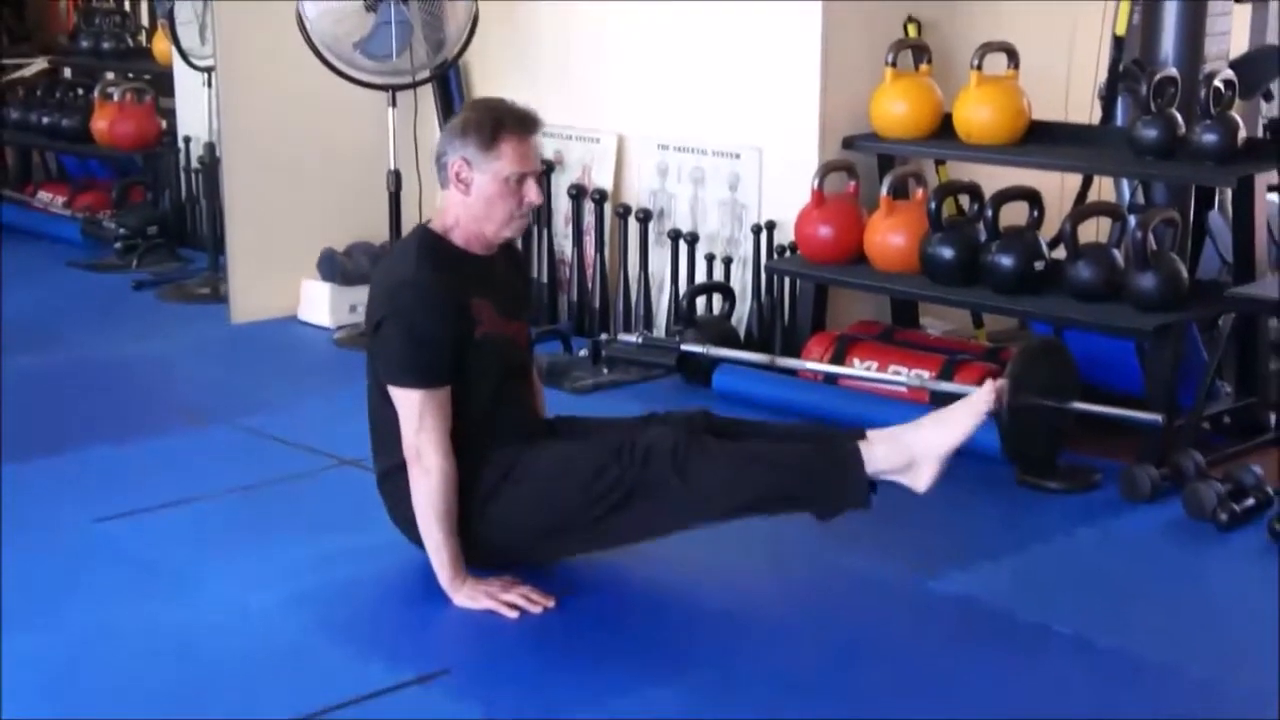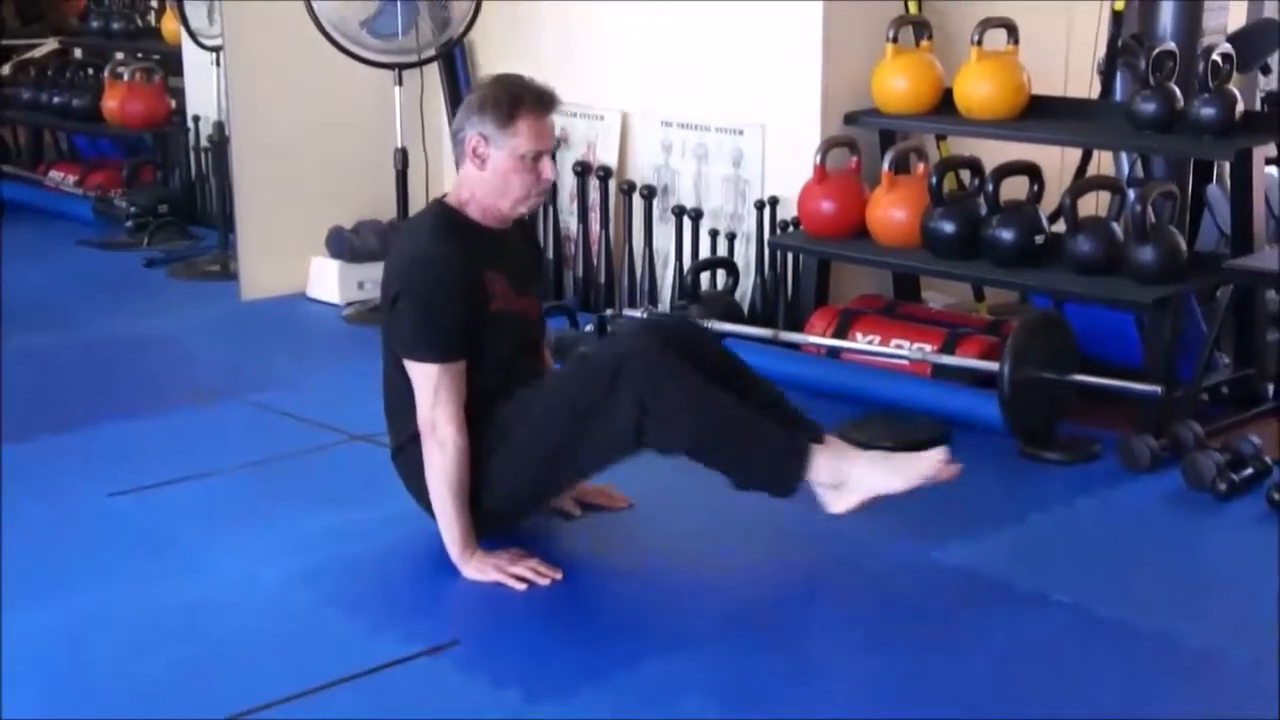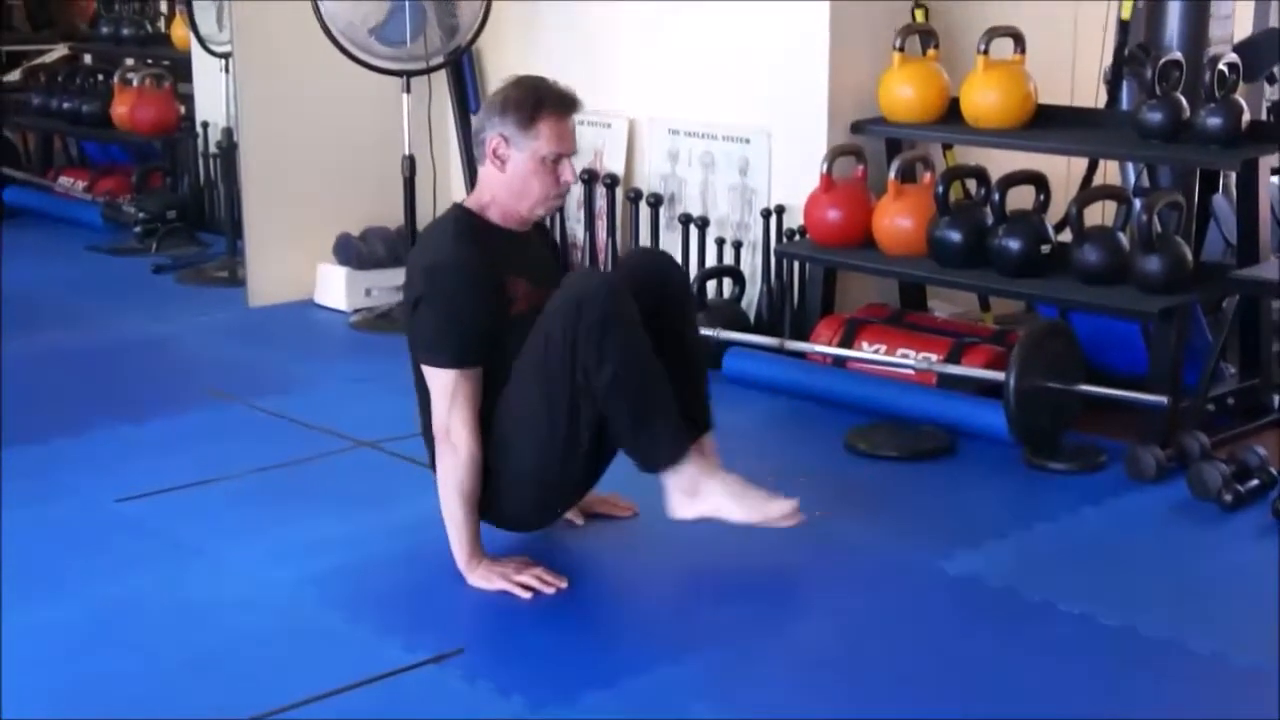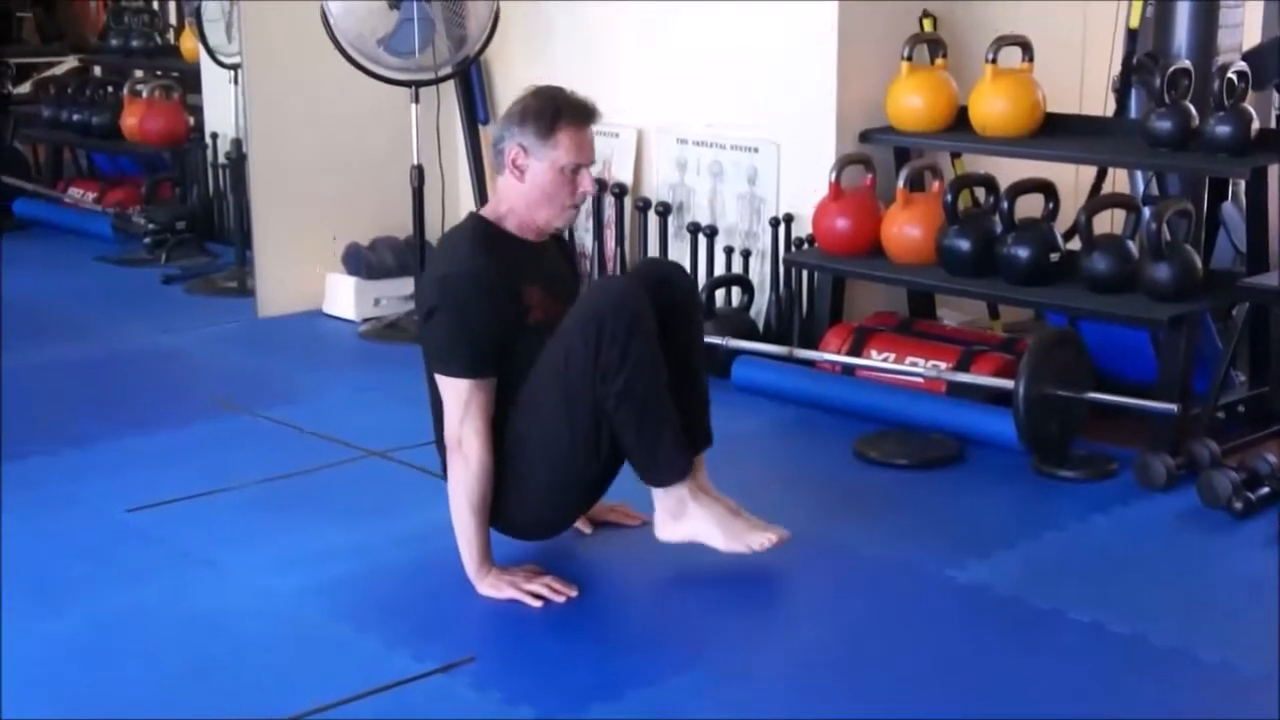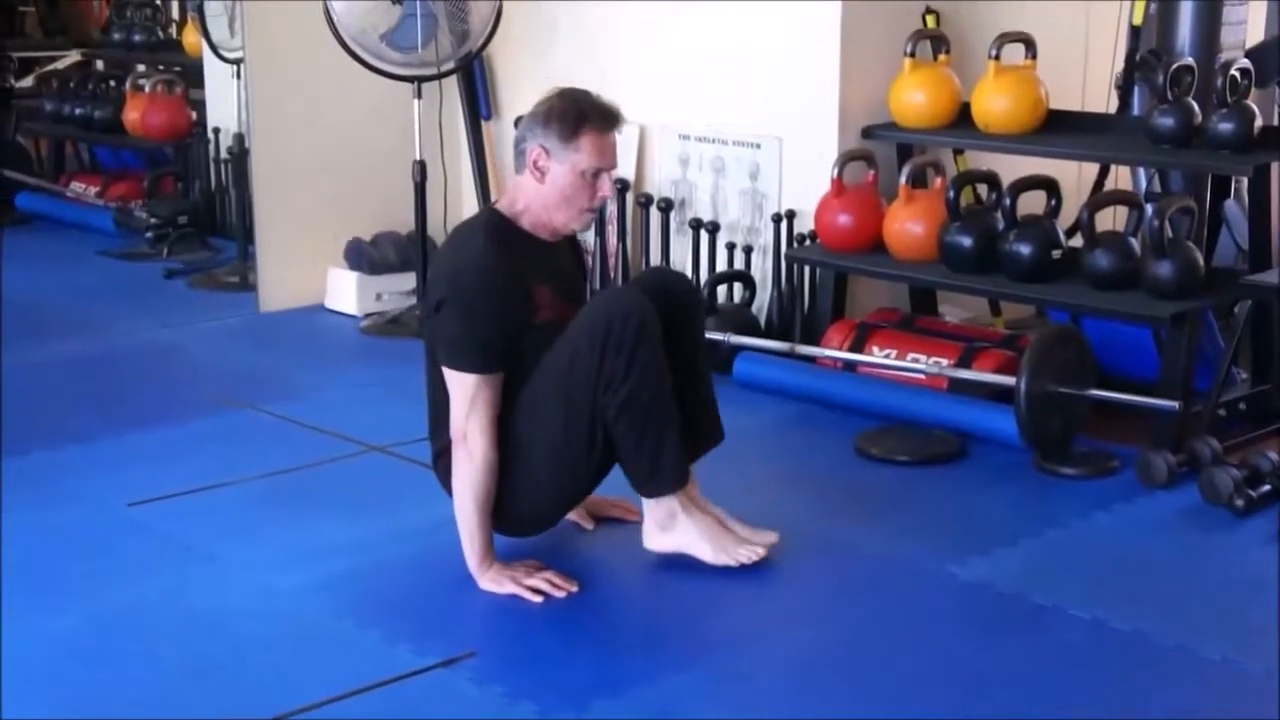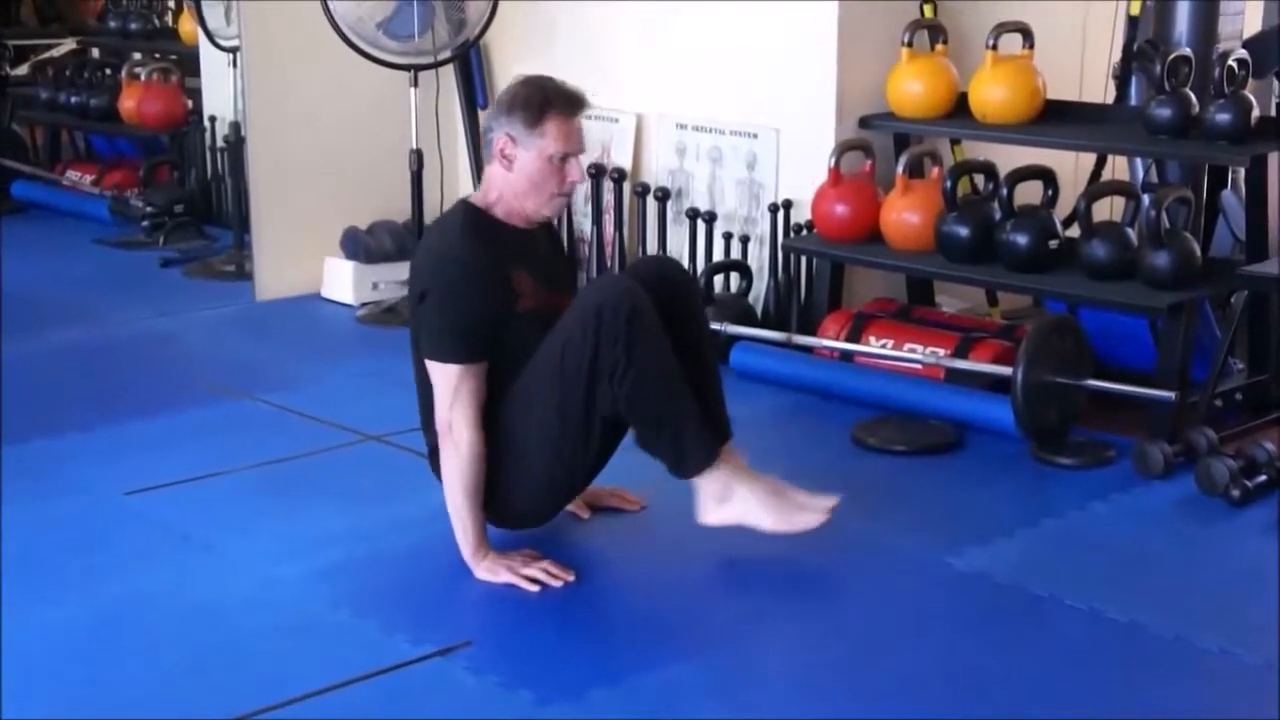
dt=0.3s
person 1, frame 1
left shoulder: (502, 260)
right shoulder: (416, 287)
right elbow: (425, 446)
left wrist: (559, 488)
right wrist: (456, 580)
left hip: (512, 458)
right hip: (464, 501)
left knee: (683, 434)
right knee: (662, 463)
left ankle: (886, 451)
right ankle: (882, 459)
person 1, frame 2
left shoulder: (511, 234)
right shoulder: (431, 258)
right elbow: (437, 418)
left wrist: (560, 472)
right wrist: (467, 553)
left hip: (516, 447)
right hip: (477, 476)
left knee: (673, 341)
right knee: (640, 364)
left ankle: (825, 457)
right ankle: (823, 473)
person 1, frame 3
left shoulder: (533, 237)
right shoulder: (452, 263)
right elbow: (454, 424)
left wrist: (562, 486)
right wrist: (472, 560)
left hip: (544, 463)
right hip: (508, 478)
left knee: (654, 274)
right knee: (592, 297)
left ankle: (694, 465)
right ankle: (685, 479)
person 1, frame 4
left shoulder: (547, 244)
right shoulder: (467, 271)
right elbow: (464, 432)
left wrist: (577, 497)
right wrist: (482, 571)
left hip: (556, 467)
right hip: (519, 487)
left knee: (664, 284)
right knee: (612, 306)
left ankle: (686, 487)
right ankle: (676, 502)
person 1, frame 5
left shoulder: (557, 243)
right shoulder: (479, 265)
right elbow: (470, 428)
left wrist: (571, 488)
right wrist: (483, 565)
left hip: (545, 460)
right hip: (509, 482)
left knee: (667, 293)
right knee: (621, 317)
left ankle: (676, 497)
right ankle: (668, 514)
person 1, frame 6
left shoulder: (539, 234)
right shoulder: (460, 256)
right elbow: (459, 416)
left wrist: (568, 478)
right wrist: (480, 555)
left hip: (535, 457)
right hip: (507, 476)
left knee: (659, 280)
right knee: (616, 306)
left ankle: (719, 472)
right ankle: (718, 484)
